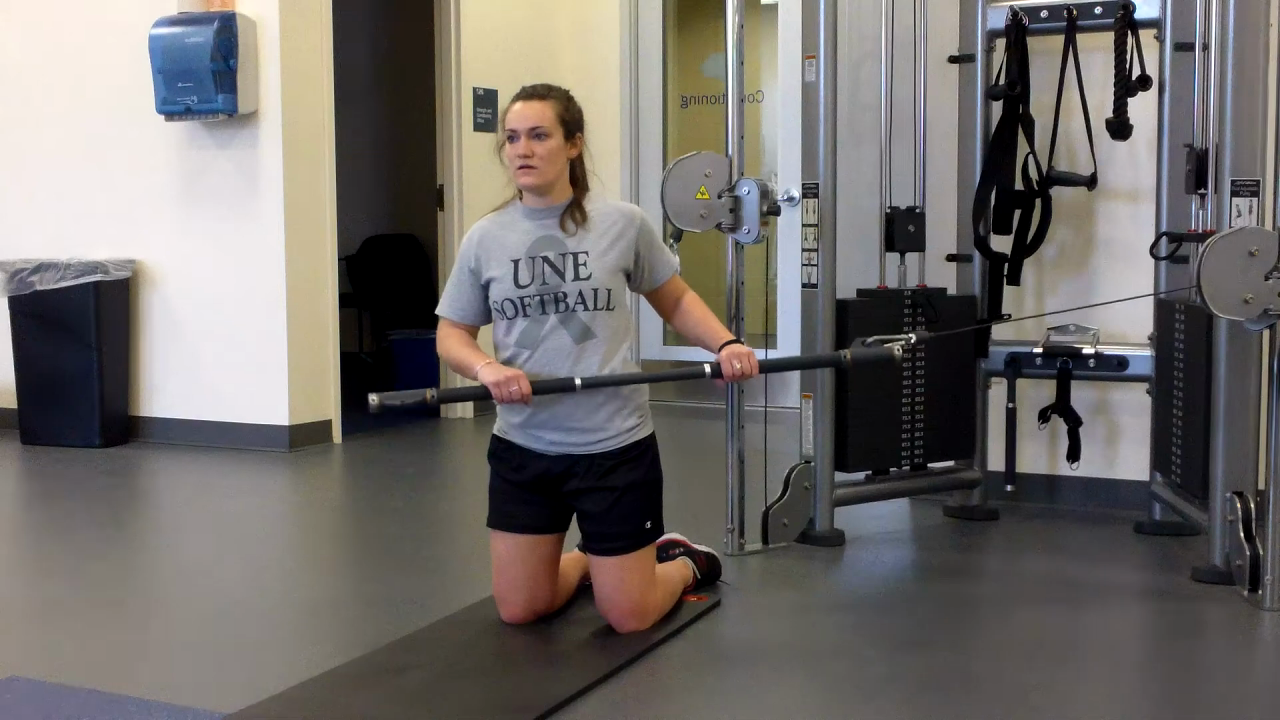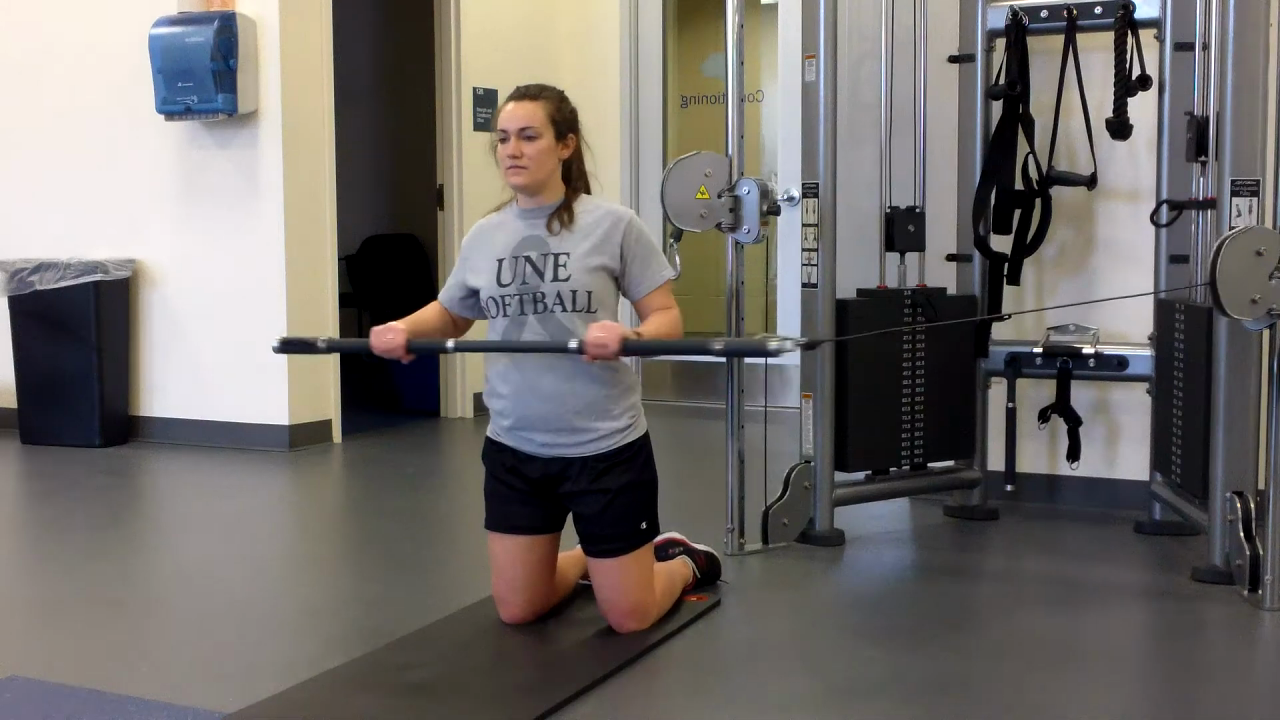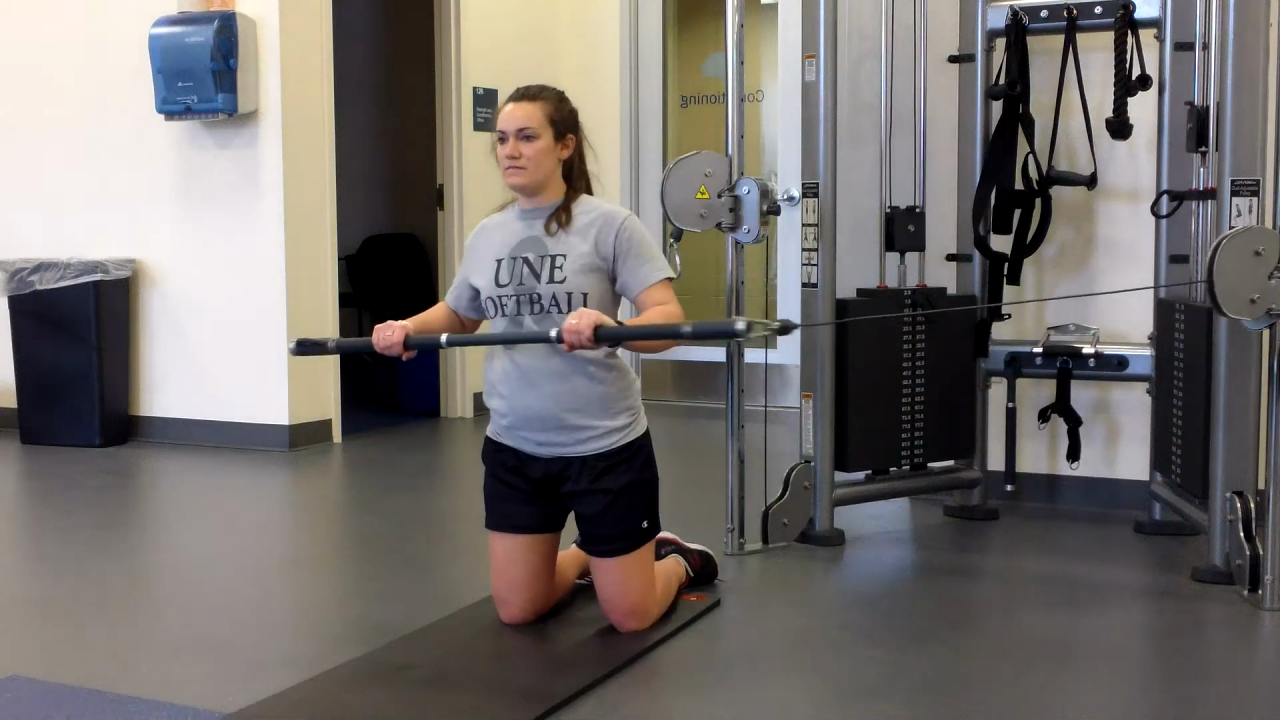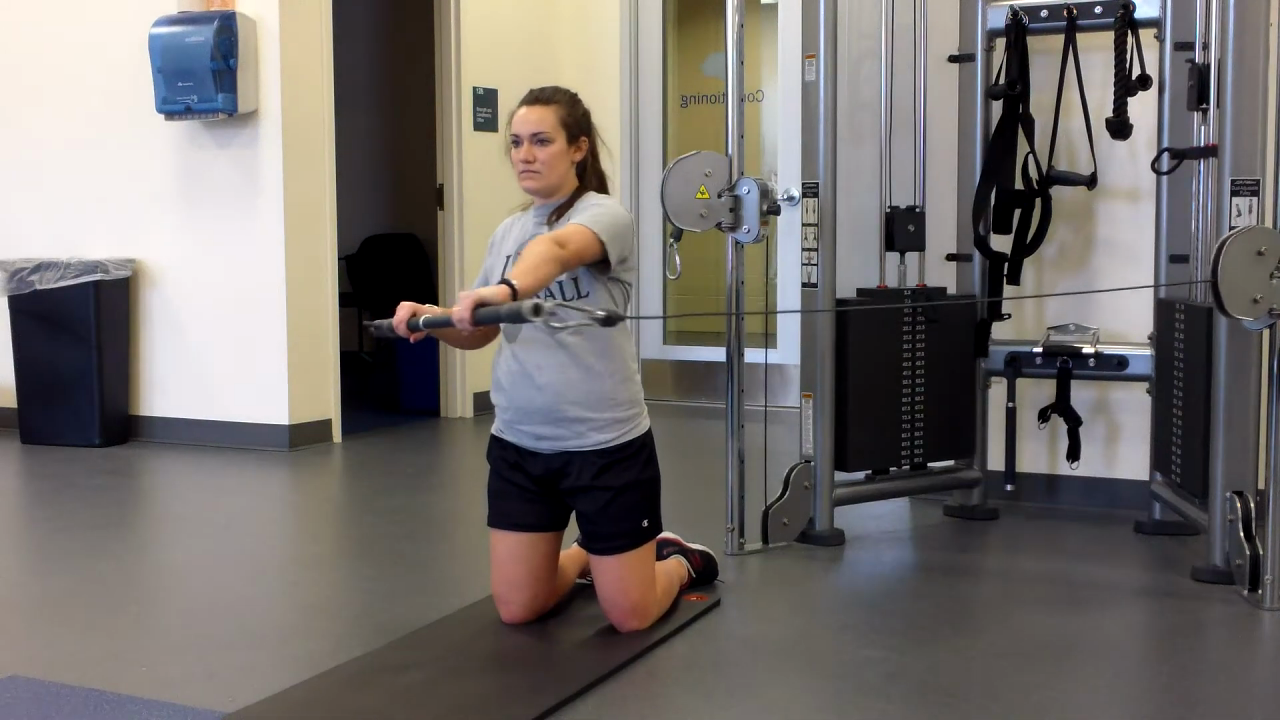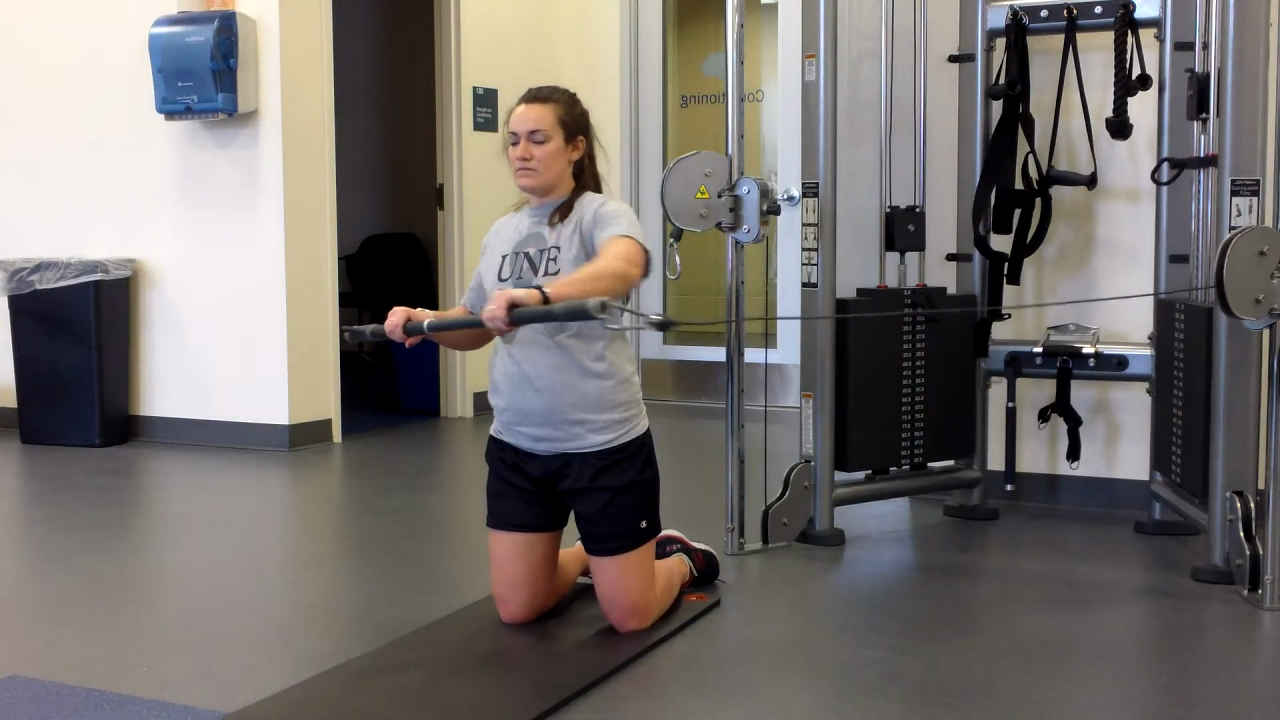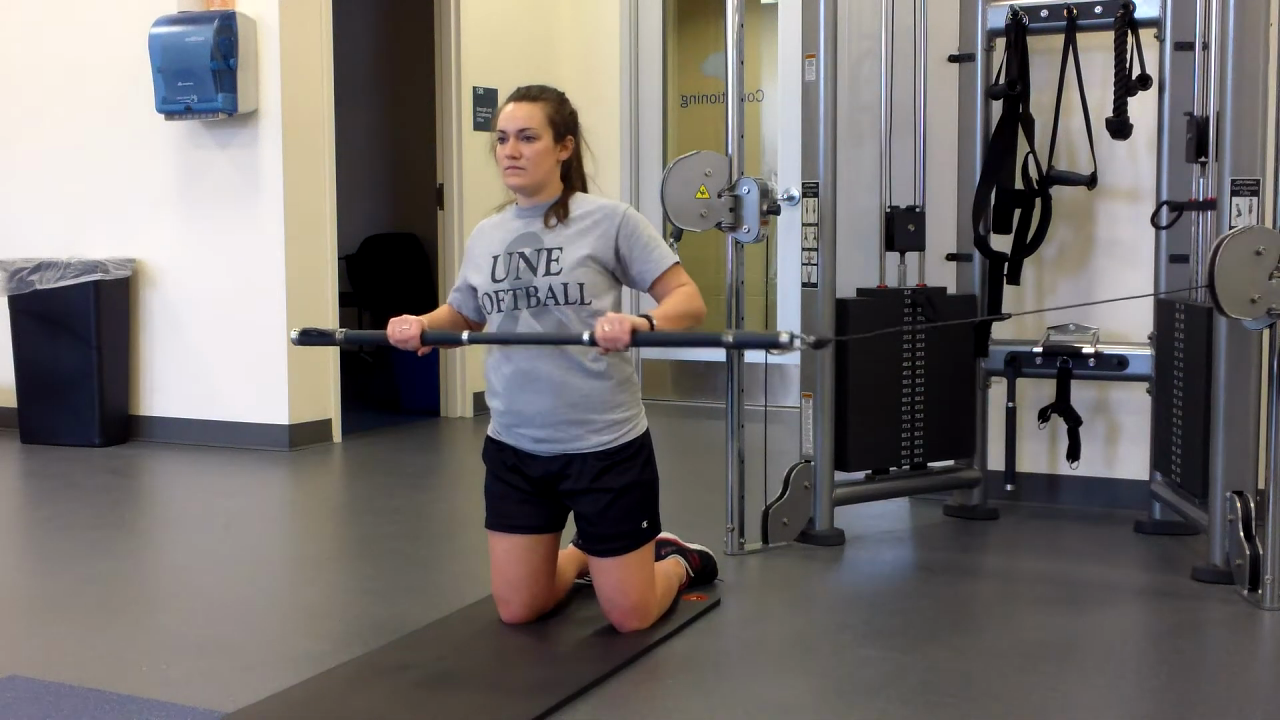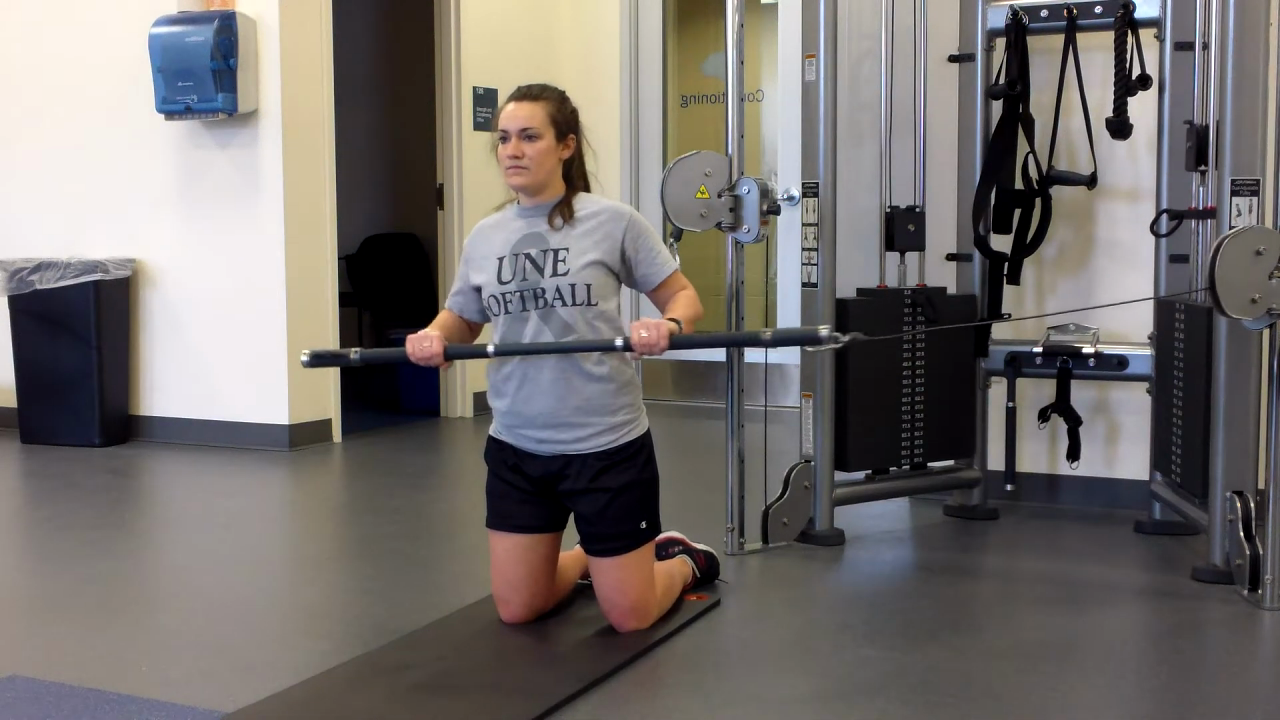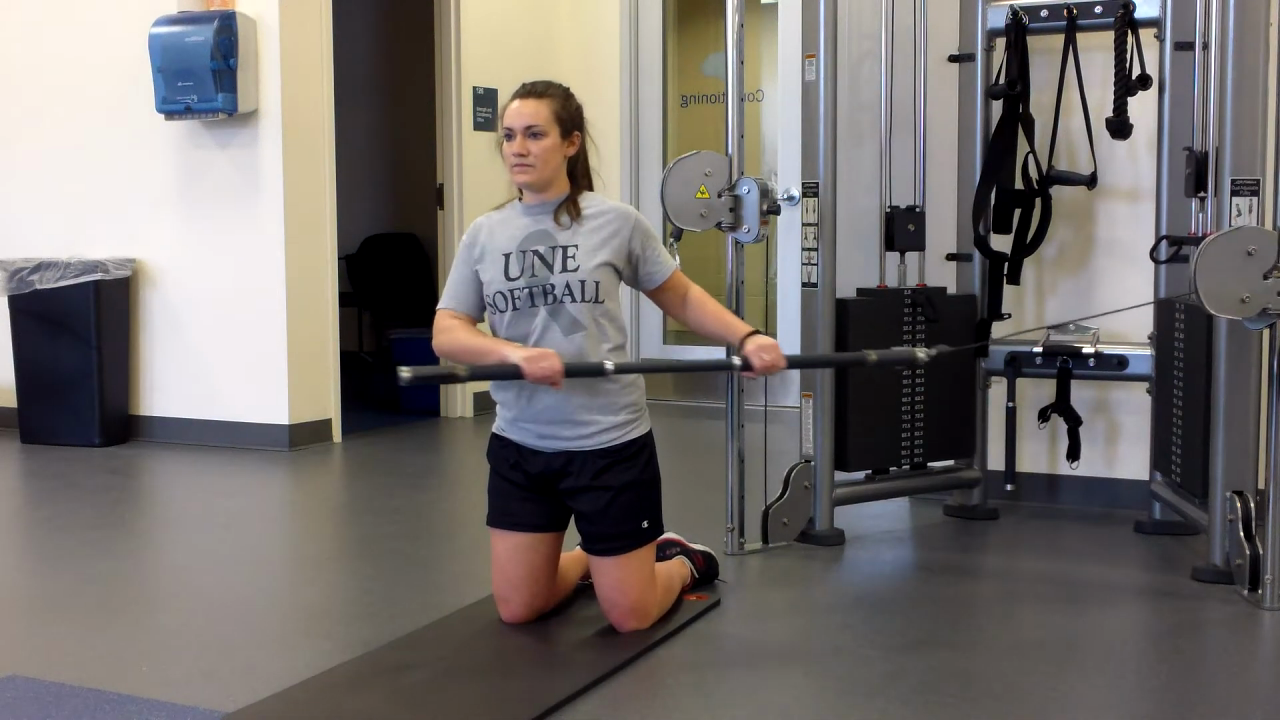
dt=0.5s
person 1, frame 1
left shoulder: (623, 224)
right shoulder: (484, 238)
left elbow: (675, 300)
right elbow: (452, 335)
left wrist: (726, 343)
right wrist: (485, 367)
left hip: (614, 444)
right hip: (523, 447)
left knee: (629, 616)
right knee: (519, 611)
left ankle: (685, 562)
right ankle: (591, 560)
person 1, frame 2
left shoulder: (614, 225)
right shoulder: (483, 236)
left elbow: (667, 320)
right elbow: (451, 315)
left wrist: (628, 335)
right wrist: (404, 328)
left hip: (605, 446)
right hip: (514, 448)
left knee: (629, 617)
right knee: (517, 610)
left ankle: (681, 561)
right ankle: (587, 560)
person 1, frame 3
left shoulder: (610, 226)
right shoulder: (486, 235)
left elbow: (668, 318)
right elbow: (457, 317)
left wrist: (610, 328)
right wrist: (407, 327)
left hip: (604, 445)
right hip: (514, 448)
left knee: (629, 616)
right knee: (517, 611)
left ankle: (678, 561)
right ankle: (584, 557)
person 1, frame 4
left shoulder: (604, 215)
right shoulder: (506, 232)
left elbow: (557, 248)
right elbow: (479, 330)
left wrist: (505, 290)
right wrist: (428, 317)
left hip: (605, 442)
right hip: (518, 444)
left knee: (630, 615)
right knee: (516, 609)
left ankle: (678, 560)
right ankle: (585, 556)
person 1, frame 5
left shoulder: (604, 214)
right shoulder: (501, 232)
left elbow: (625, 267)
right elbow: (474, 329)
left wrist: (535, 295)
right wrist: (422, 320)
left hip: (604, 443)
right hip: (517, 445)
left knee: (630, 616)
right knee: (517, 610)
left ankle: (681, 559)
right ankle: (588, 555)
person 1, frame 6
left shoulder: (610, 221)
right shoulder: (485, 235)
left elbow: (688, 299)
right elbow: (461, 317)
left wrist: (640, 324)
right wrist: (419, 324)
left hip: (605, 444)
right hip: (515, 447)
left knee: (631, 616)
right knee: (517, 611)
left ankle: (678, 560)
right ankle: (584, 555)
person 1, frame 7
left shoulder: (613, 222)
right shoulder: (484, 236)
left elbow: (684, 298)
right elbow: (462, 321)
left wrist: (668, 325)
right wrist: (433, 337)
left hip: (605, 444)
right hip: (516, 448)
left knee: (630, 616)
right knee: (517, 611)
left ankle: (683, 560)
right ankle: (587, 558)
person 1, frame 8
left shoulder: (616, 223)
right shoulder: (483, 233)
left elbow: (681, 297)
right elbow: (447, 334)
left wrist: (748, 336)
right wrist: (516, 352)
left hip: (610, 442)
right hip: (521, 446)
left knee: (630, 616)
right knee: (518, 609)
left ankle: (682, 560)
right ankle: (591, 560)
